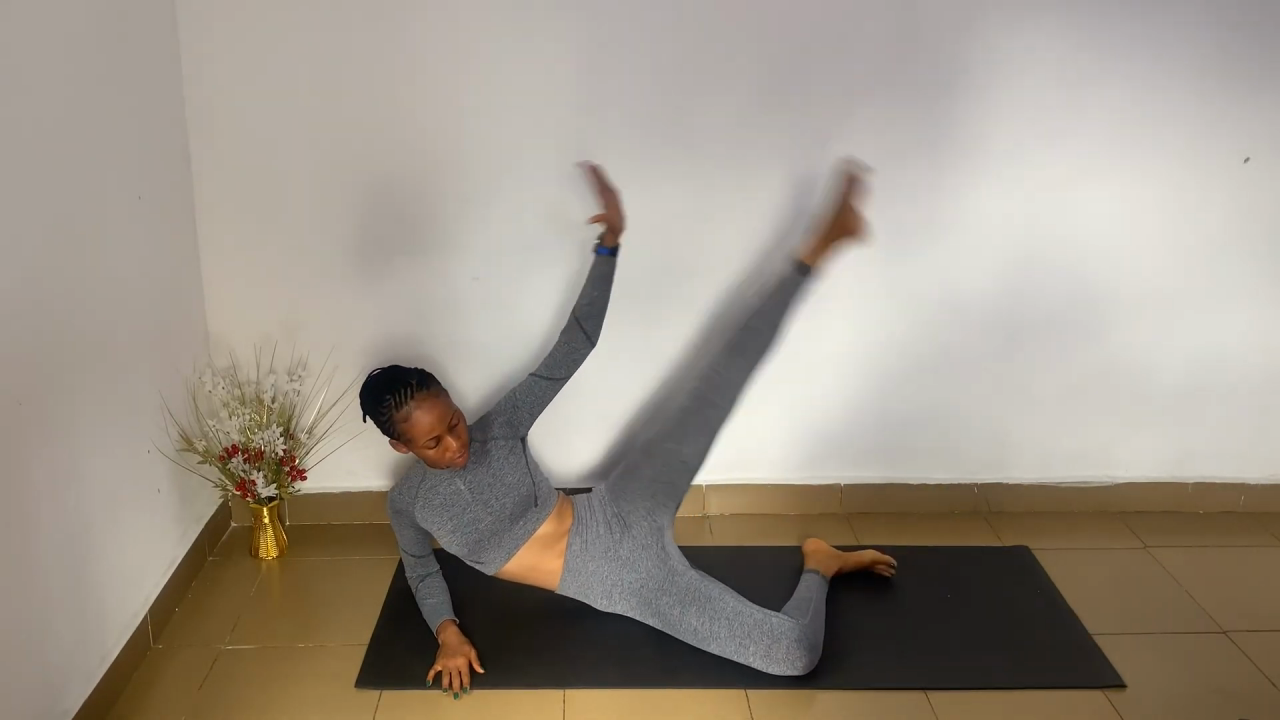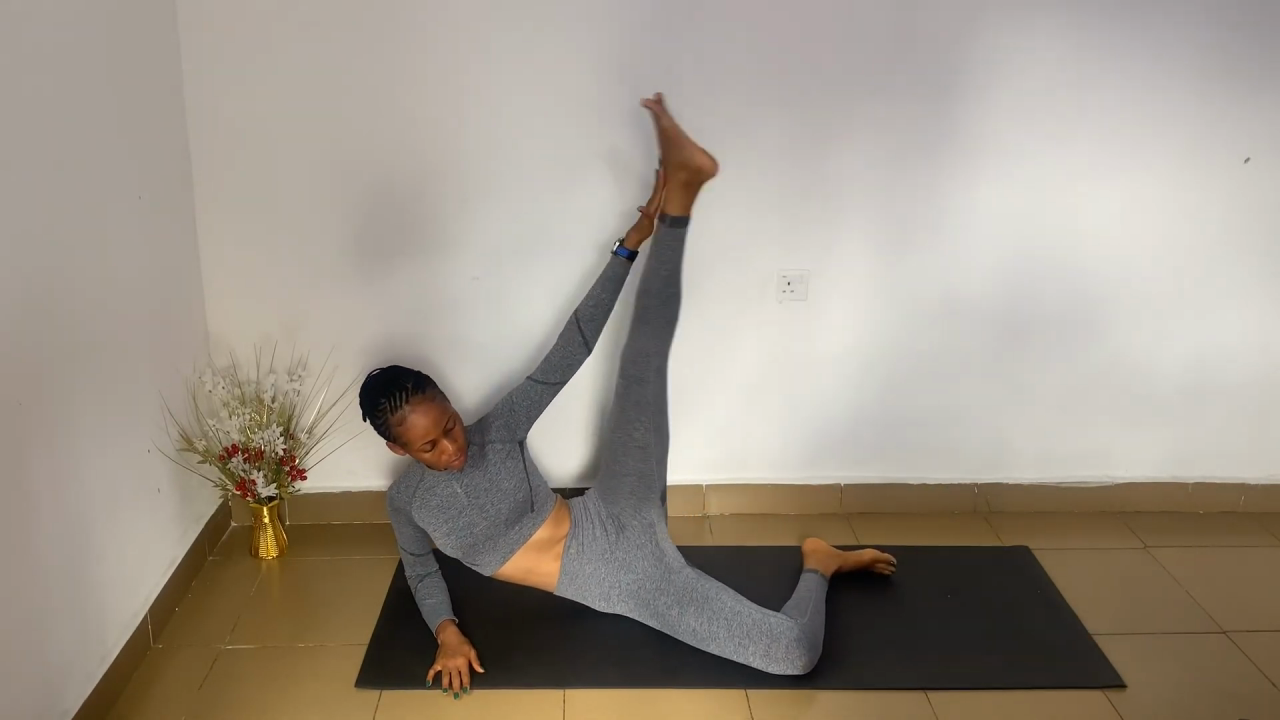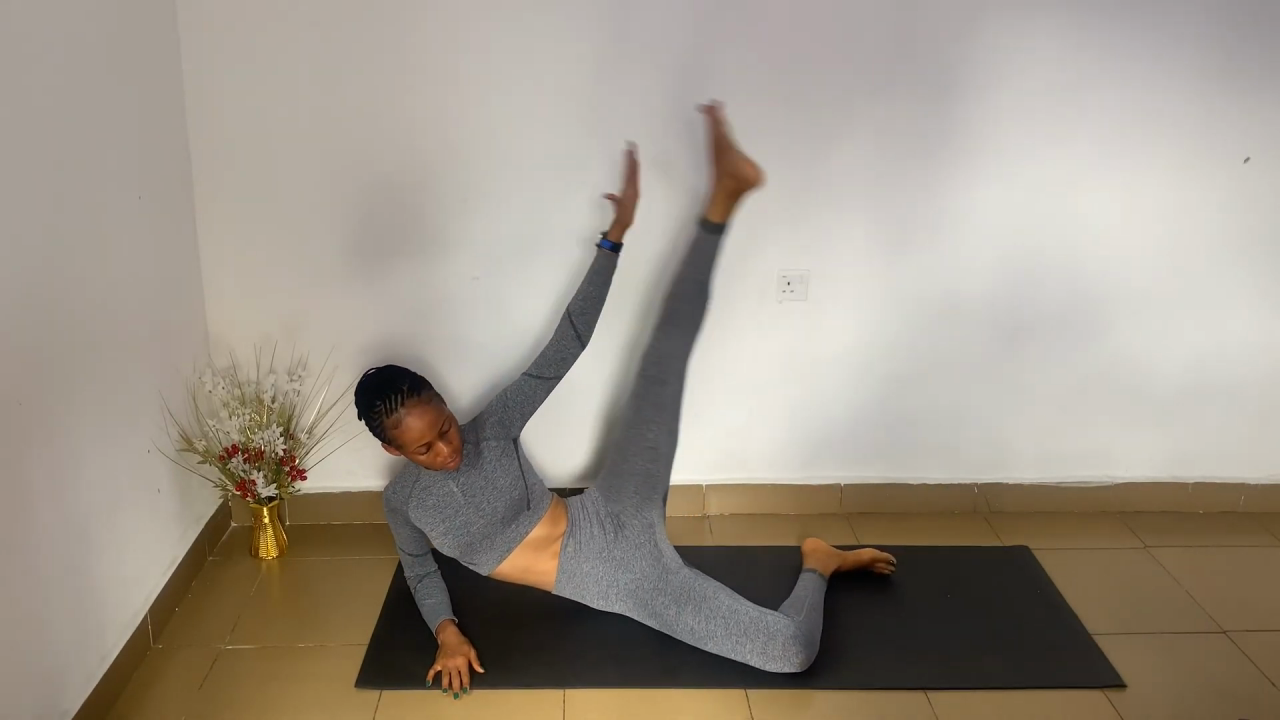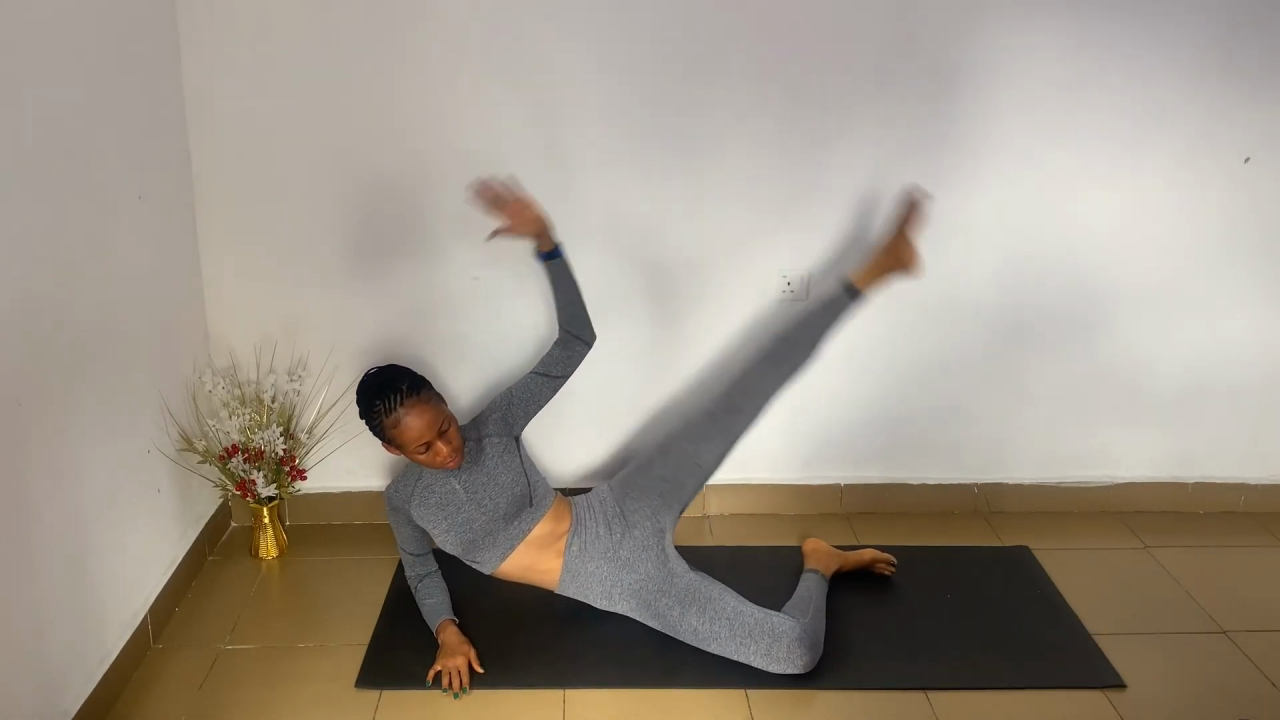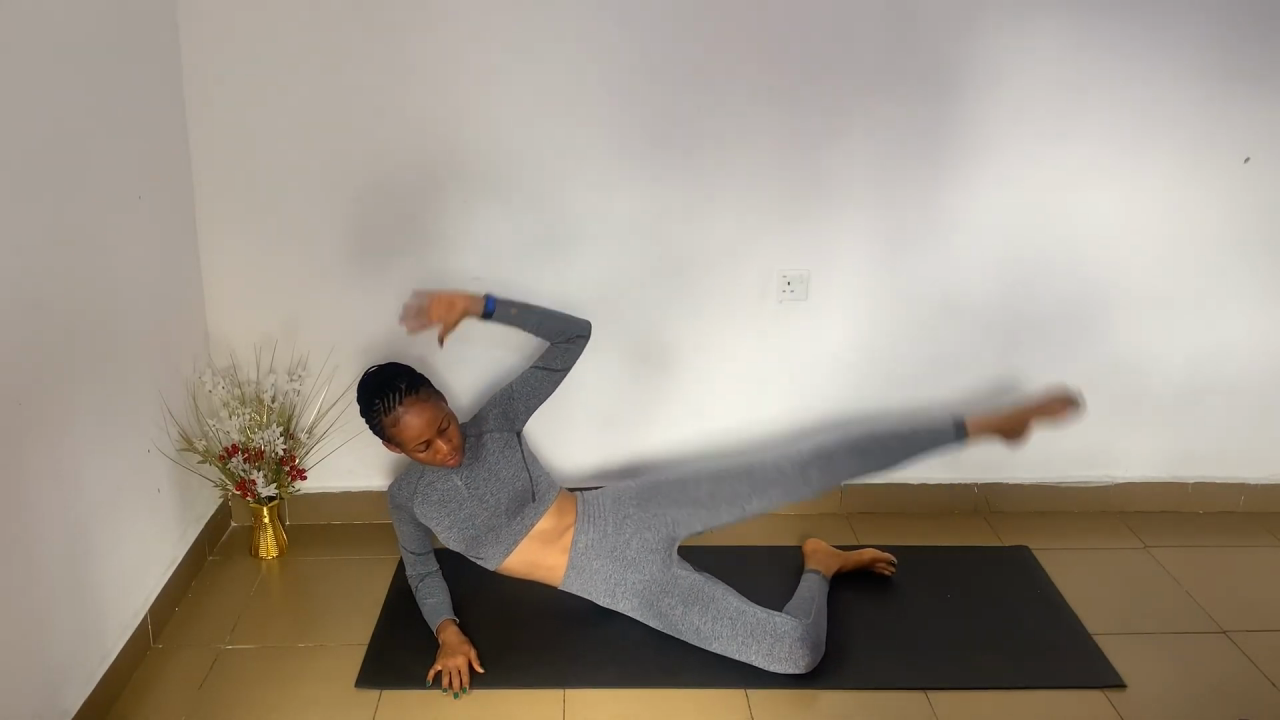
dt=0.2s
person 1, frame 1
left shoulder: (500, 429)
right shoulder: (409, 502)
left elbow: (577, 342)
right elbow: (421, 570)
left wrist: (608, 245)
right wrist: (447, 631)
left hip: (623, 527)
right hip: (620, 588)
left knee: (716, 384)
right knee: (794, 656)
right ankle: (827, 566)
person 1, frame 2
left shoulder: (497, 429)
right shoulder: (406, 500)
left elbow: (576, 342)
right elbow: (419, 565)
left wrist: (632, 241)
right wrist: (446, 629)
left hip: (621, 526)
right hip: (614, 587)
left knee: (641, 360)
right knee: (793, 655)
right ankle: (822, 564)
person 1, frame 3
left shoulder: (493, 425)
right shoulder: (404, 499)
left elbow: (571, 337)
right elbow: (419, 565)
left wrist: (615, 235)
right wrist: (446, 631)
left hip: (617, 521)
right hip: (613, 583)
left knee: (661, 358)
right knee: (791, 654)
right ankle: (820, 565)
person 1, frame 4
left shoulder: (494, 423)
right shoulder: (405, 498)
left elbow: (577, 339)
right elbow: (420, 565)
left wrist: (546, 246)
right wrist: (447, 631)
left hip: (619, 526)
right hip: (609, 582)
left knee: (739, 401)
right knee: (793, 654)
right ankle: (823, 563)
person 1, frame 5
left shoulder: (496, 419)
right shoulder: (408, 497)
left elbow: (574, 333)
right elbow: (420, 568)
left wrist: (478, 306)
right wrist: (447, 631)
left hip: (632, 516)
right hip: (621, 583)
left knee: (805, 468)
right knee: (794, 653)
left ankle: (978, 425)
right ankle: (822, 563)
